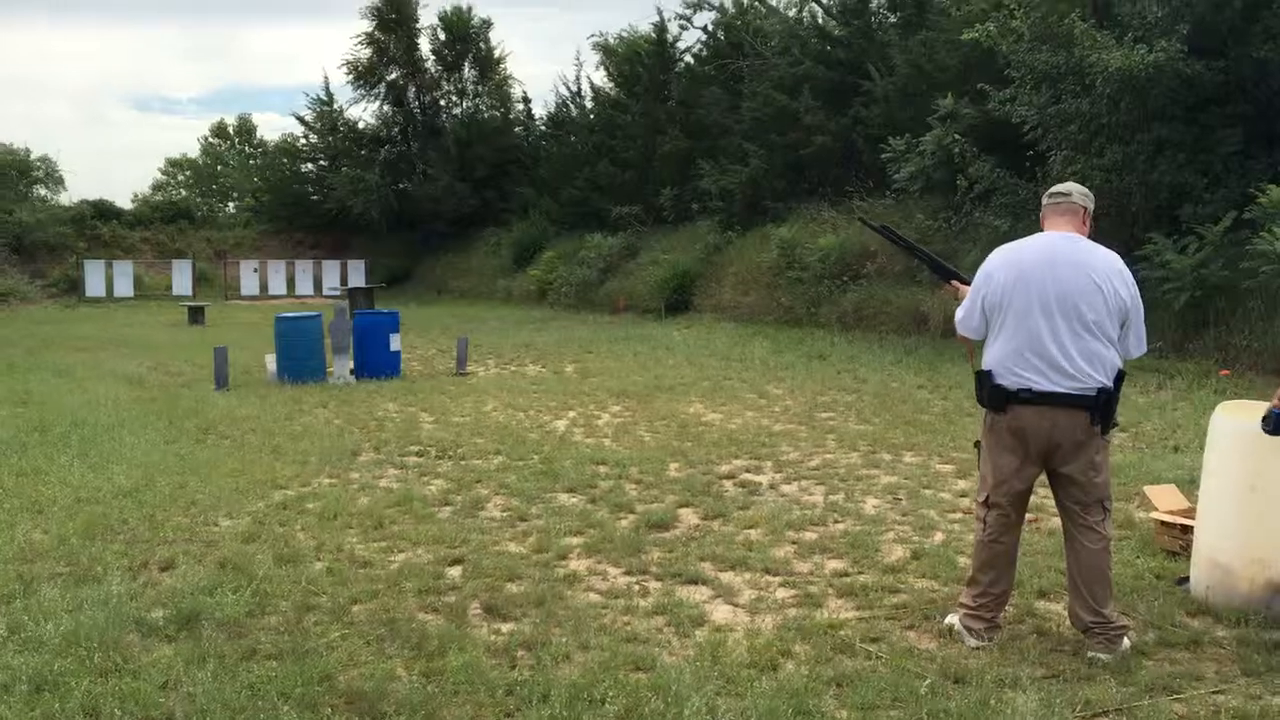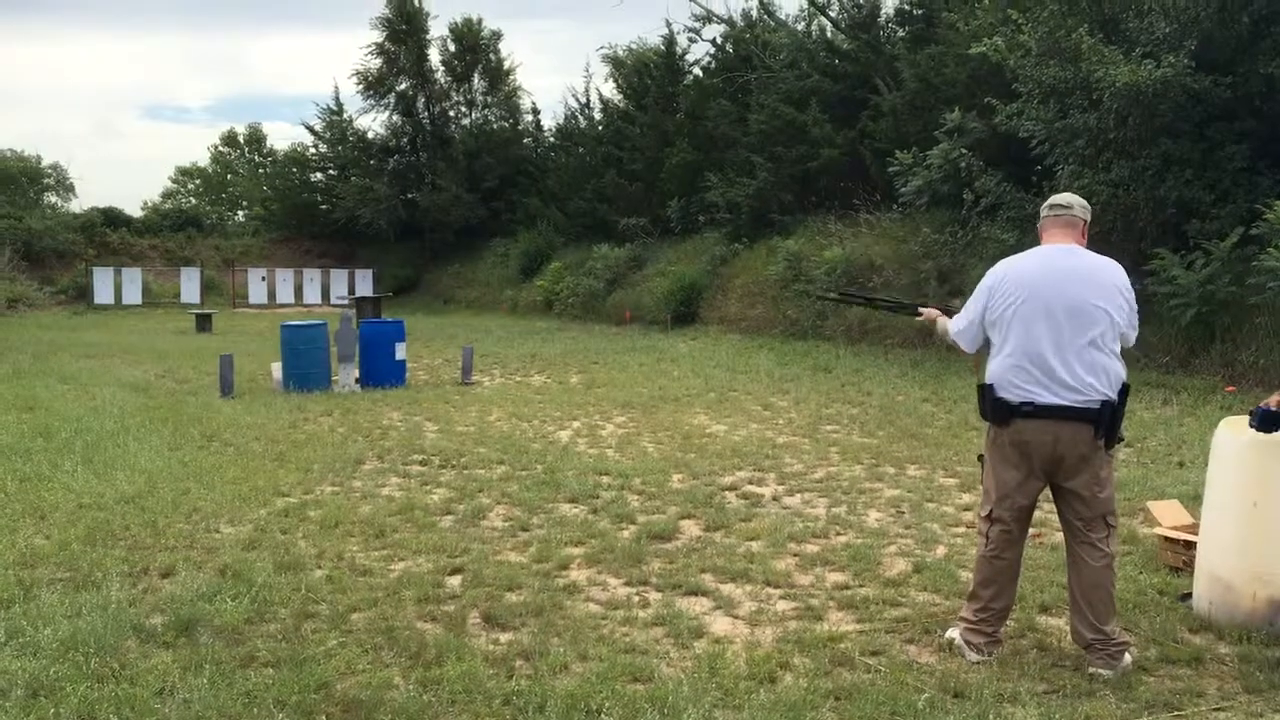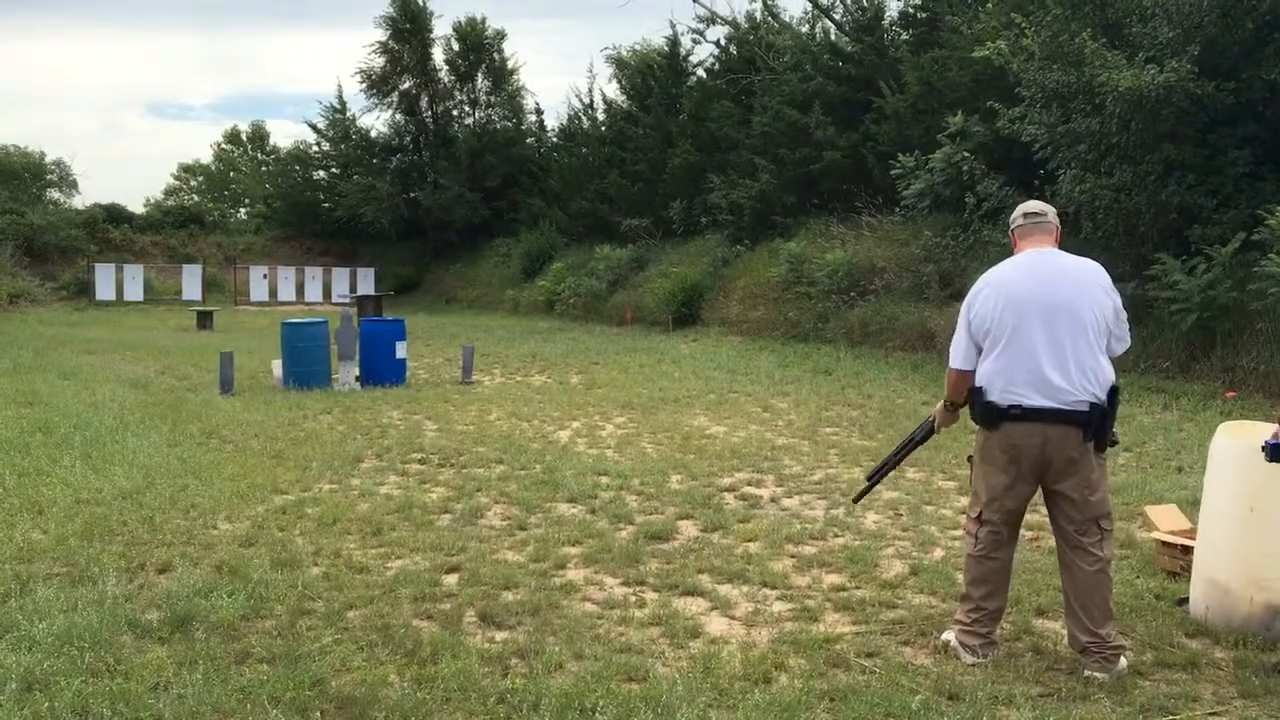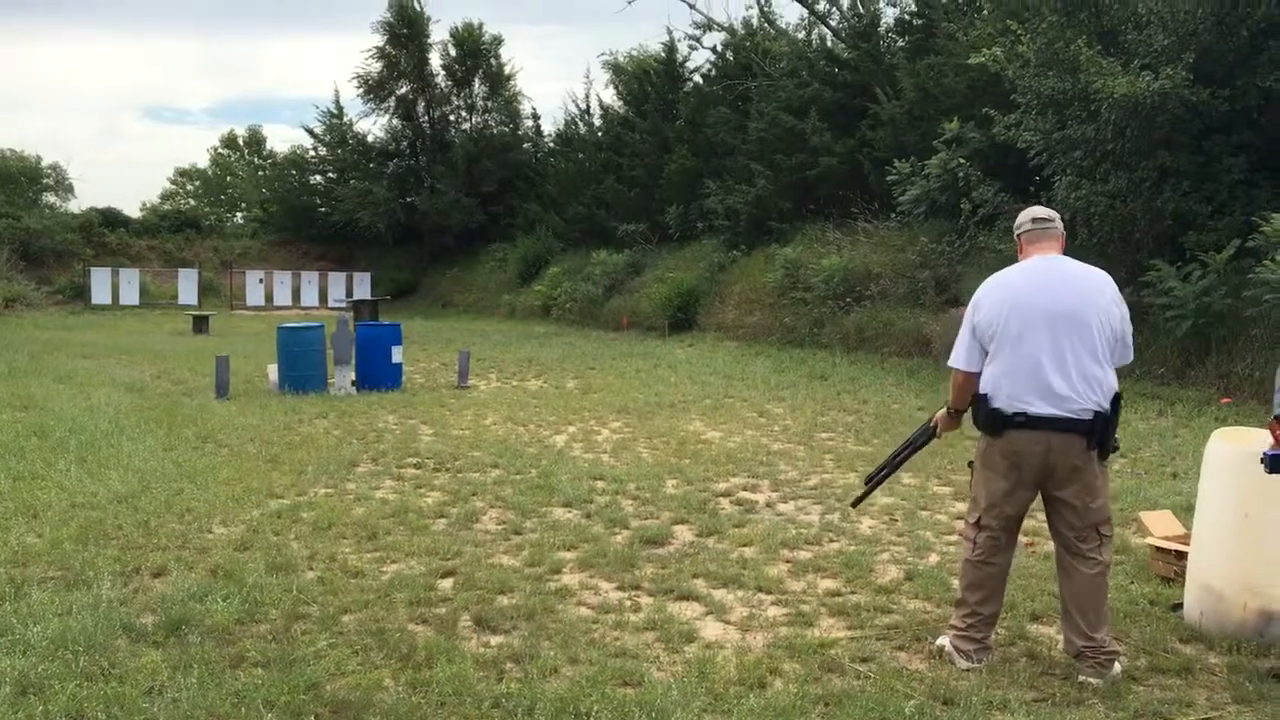
dt=0.4s
person 1, frame 1
left shoulder: (1003, 259)
right shoulder: (1112, 266)
left elbow: (968, 330)
right elbow: (1131, 348)
left wrist: (968, 298)
left hip: (1012, 411)
right hip: (1082, 416)
left knee: (996, 517)
right knee: (1089, 524)
left ankle: (978, 620)
right ankle: (1102, 632)
person 1, frame 2
left shoulder: (1006, 273)
right shoulder: (1111, 274)
left elbow: (965, 339)
right elbow: (1128, 337)
left wrist: (939, 320)
left hip: (1017, 425)
right hip: (1087, 428)
left knee: (1000, 532)
right knee: (1092, 538)
left ankle: (979, 635)
right ankle: (1104, 648)
person 1, frame 3
left shoulder: (990, 282)
right shoulder: (1094, 275)
left elbow: (962, 367)
right elbow: (1117, 345)
left wrist: (949, 407)
left hip: (1007, 429)
right hip: (1077, 429)
left knee: (990, 533)
right knee: (1087, 541)
left ankle: (974, 637)
right ankle: (1100, 651)
person 1, frame 4
left shoulder: (994, 287)
right shoulder: (1101, 284)
left elbow: (965, 370)
right elbow: (1120, 358)
left wrist: (952, 412)
left hip: (1009, 436)
right hip: (1079, 437)
left knee: (987, 540)
right knee: (1086, 547)
left ankle: (969, 642)
right ankle: (1094, 657)
